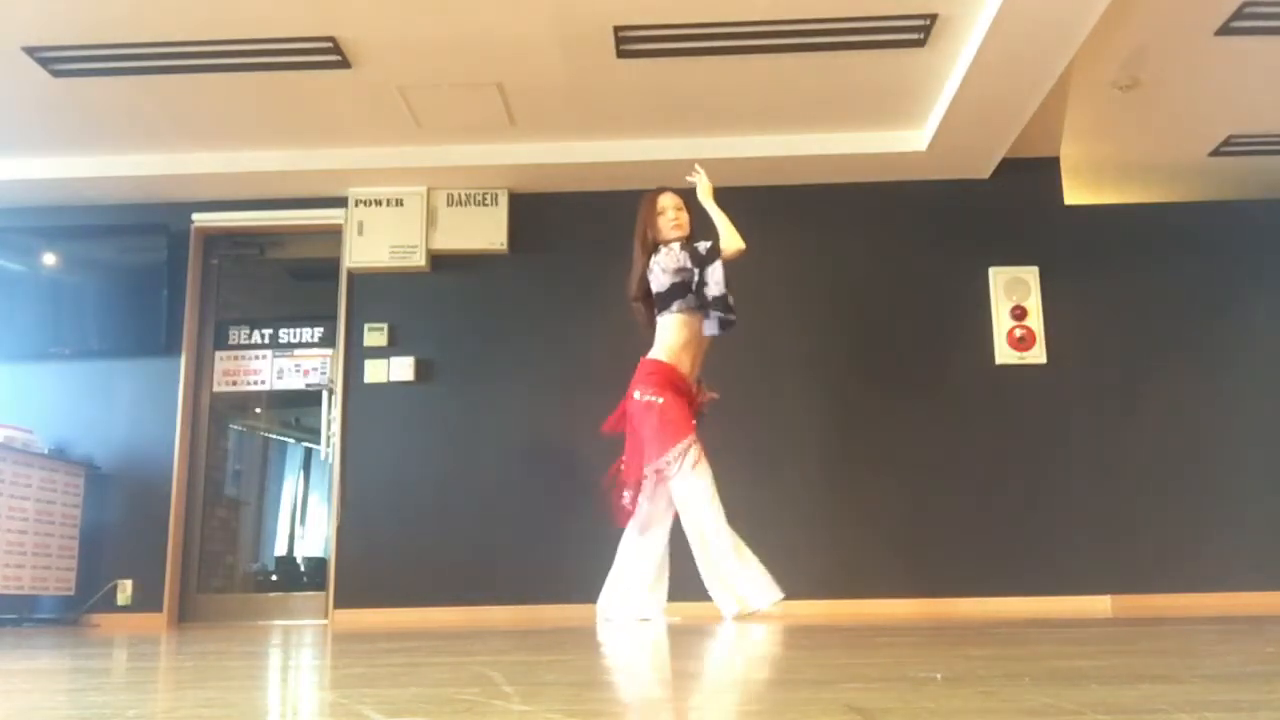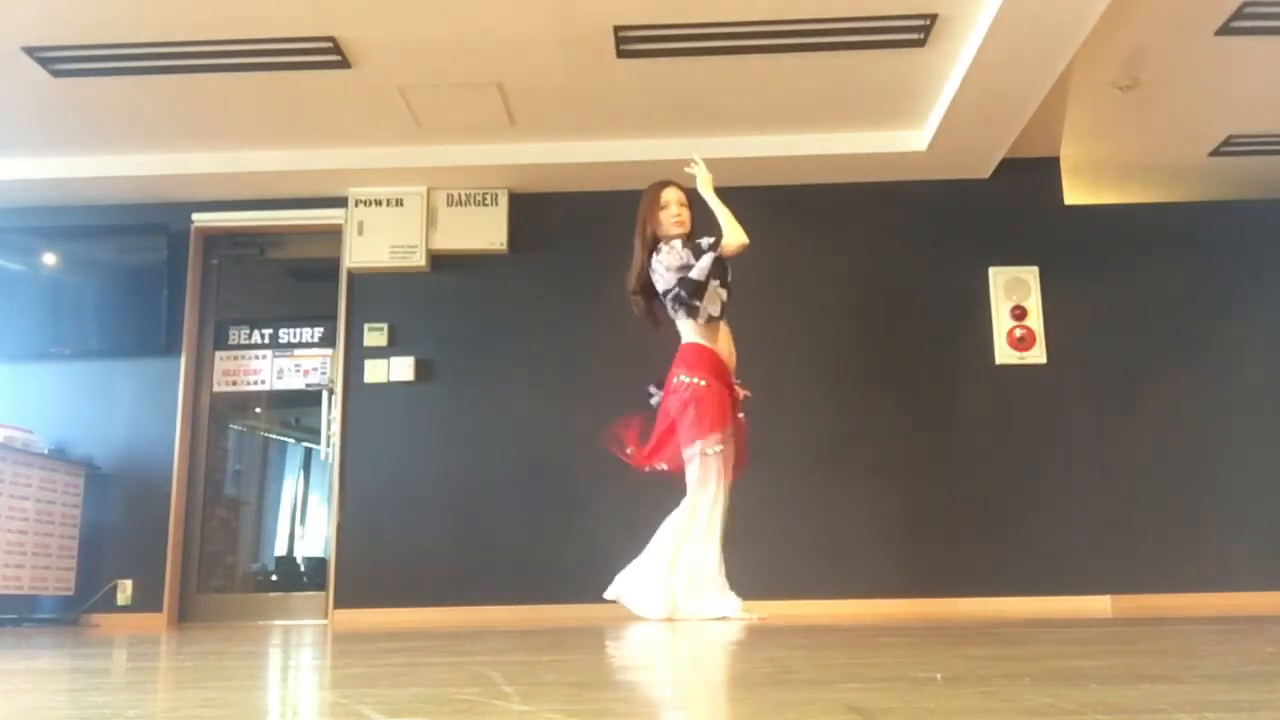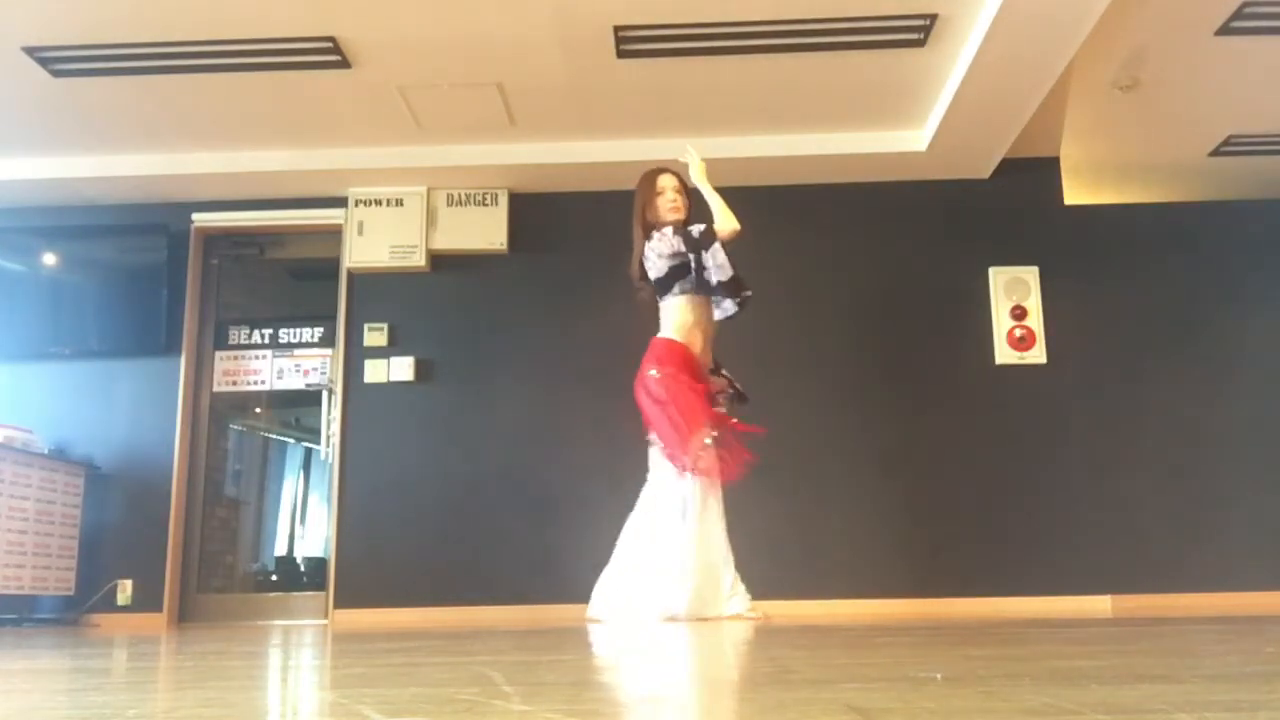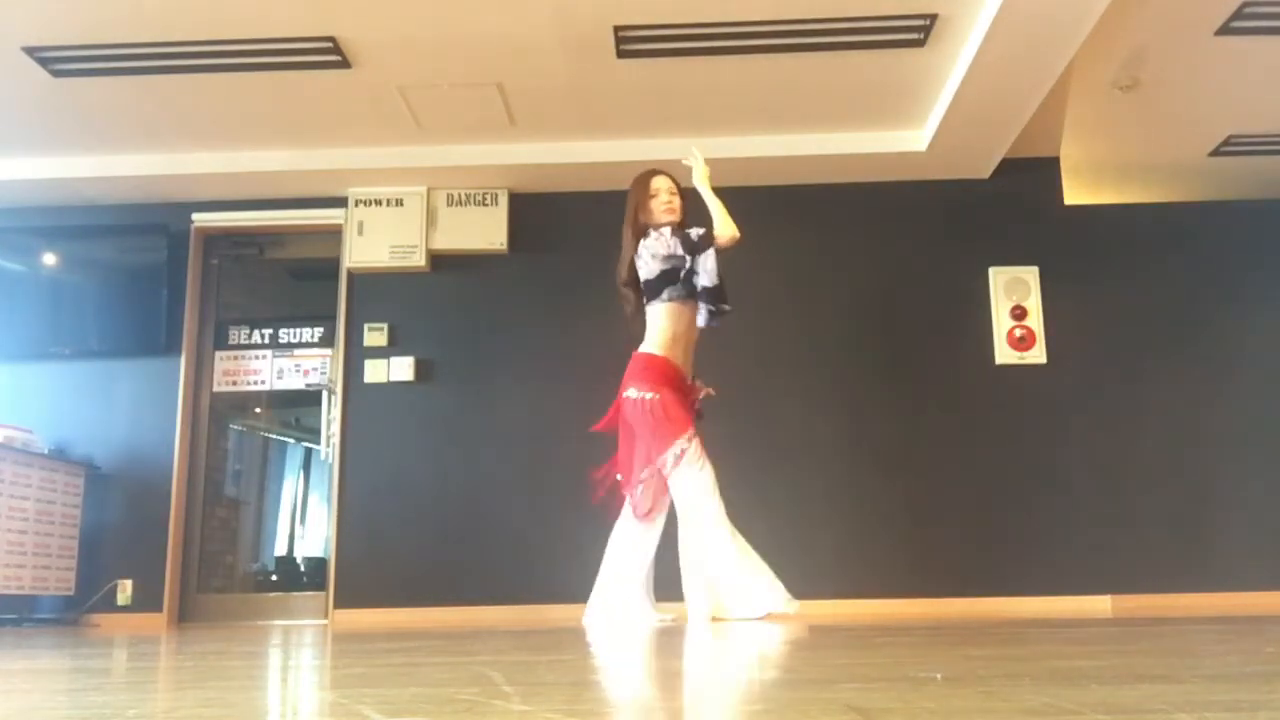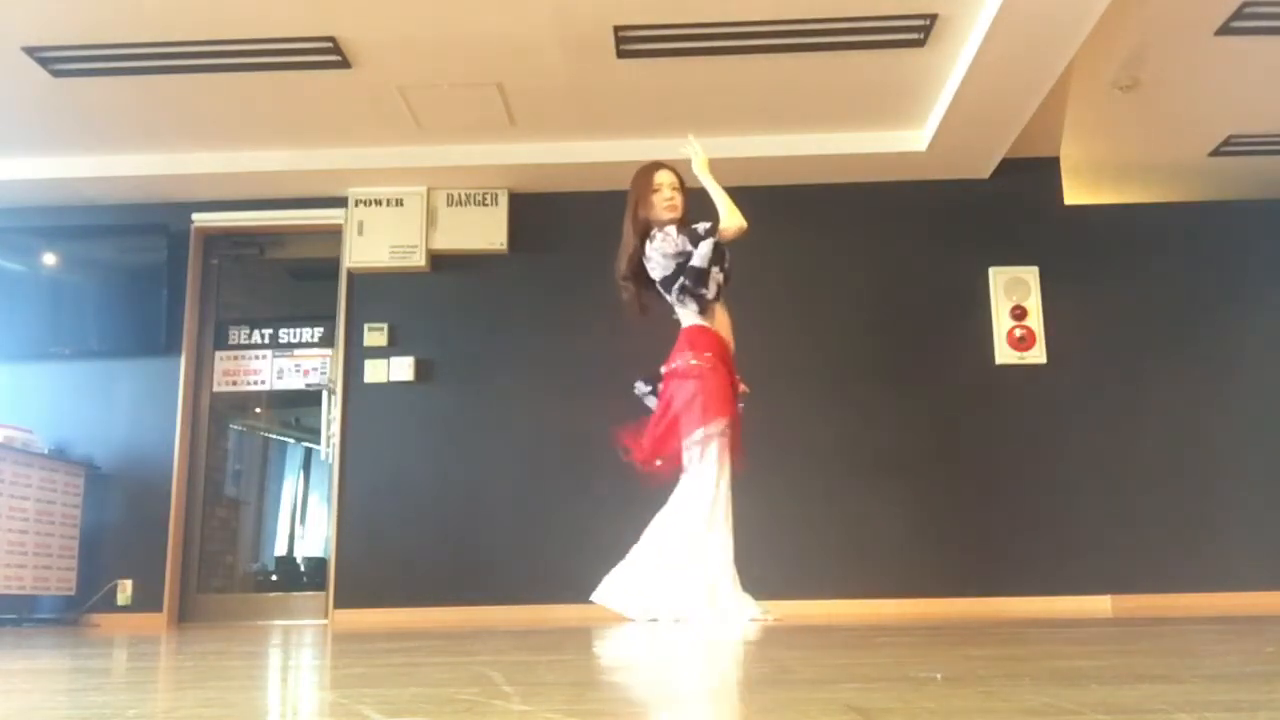
dt=0.3s
person 1, frame 1
left shoulder: (684, 262)
right shoulder: (667, 257)
right elbow: (734, 246)
right wrist: (708, 199)
left hip: (673, 392)
right hip: (657, 388)
left knee: (655, 498)
right knee: (698, 496)
left ankle: (630, 600)
right ankle: (738, 592)
person 1, frame 2
left shoulder: (687, 259)
right shoulder: (670, 254)
right elbow: (738, 241)
right wrist: (710, 192)
left hip: (713, 381)
right hip: (699, 375)
left knee: (711, 491)
right knee: (705, 489)
right ankle: (698, 596)
person 1, frame 3
left shoulder: (682, 246)
right shoulder: (663, 241)
right elbow: (730, 227)
right wrist: (704, 181)
left hip: (688, 374)
right hip: (669, 369)
left knee: (672, 486)
right knee: (693, 483)
person 1, frame 4
left shoulder: (675, 248)
right shoulder: (658, 243)
right elbow: (729, 234)
right wrist: (706, 185)
left hip: (671, 382)
right hip: (655, 380)
left knee: (650, 495)
right knee: (697, 490)
left ankle: (620, 601)
right ankle: (737, 594)
person 1, frame 5
left shoulder: (674, 243)
right shoulder: (664, 239)
right elbow: (736, 225)
right wrist: (706, 175)
left hip: (706, 365)
right hip: (701, 360)
left knee: (701, 485)
right knee: (707, 482)
left ankle: (642, 590)
right ankle: (712, 599)
